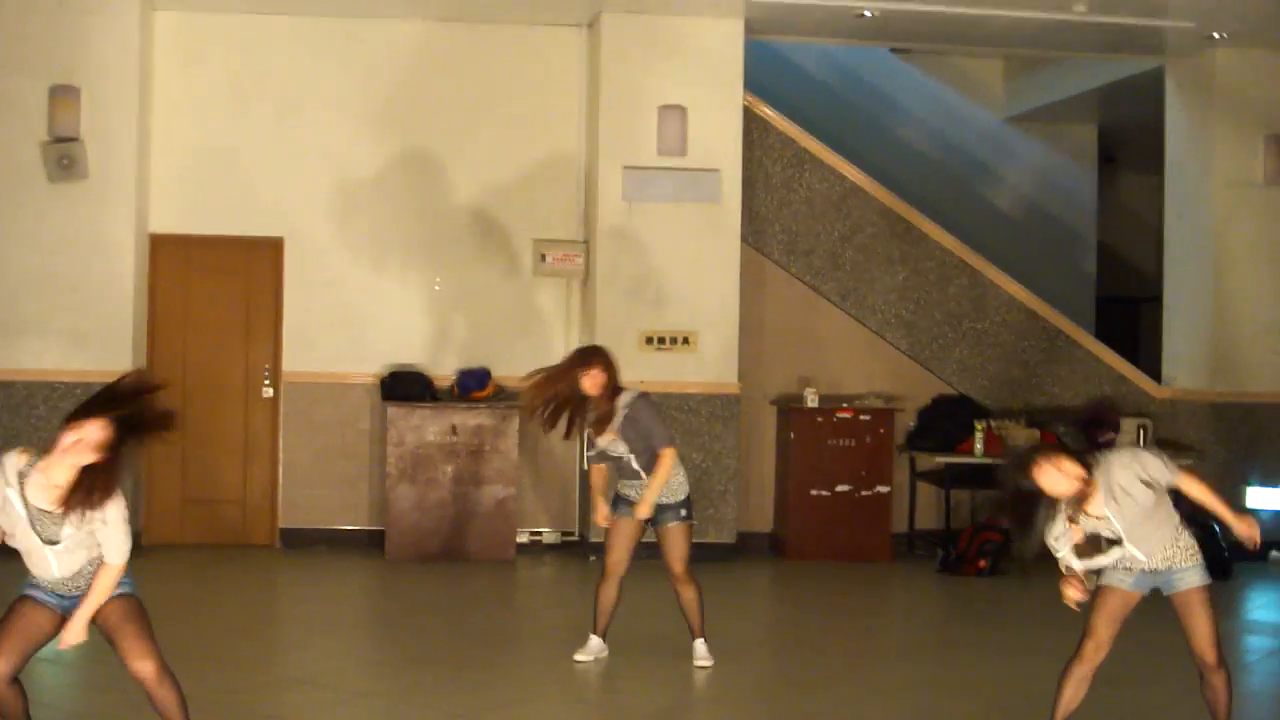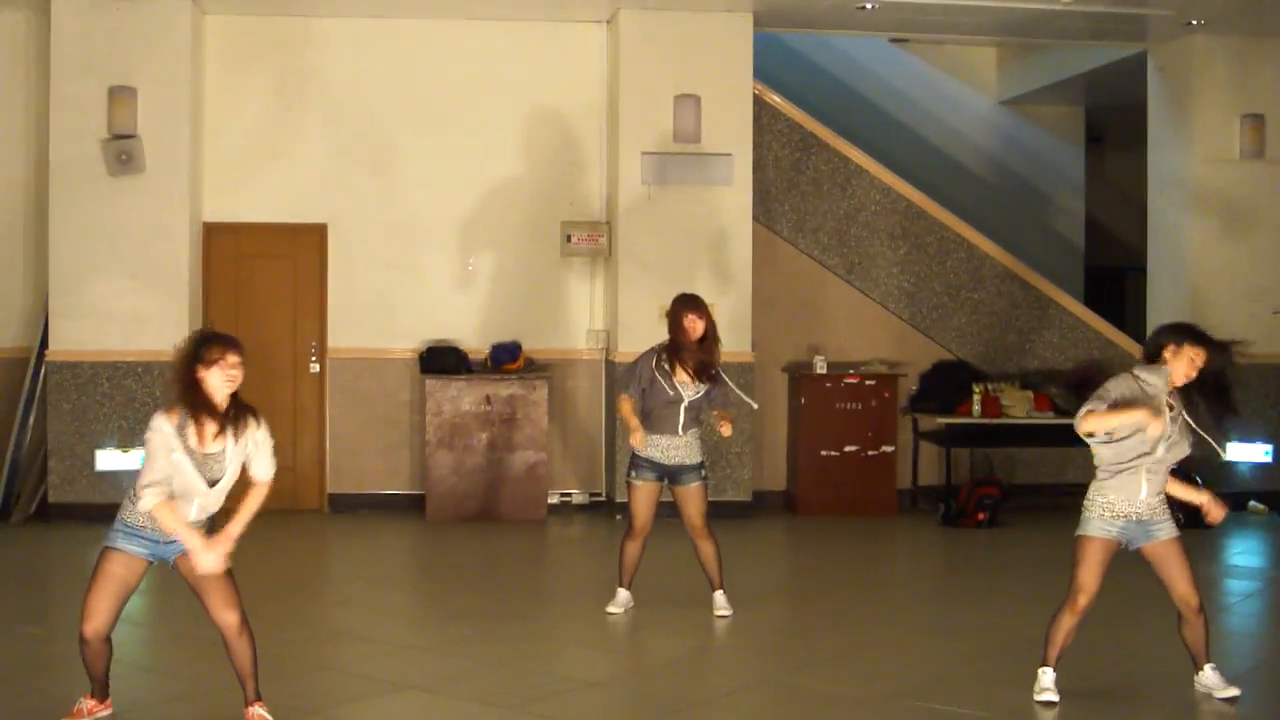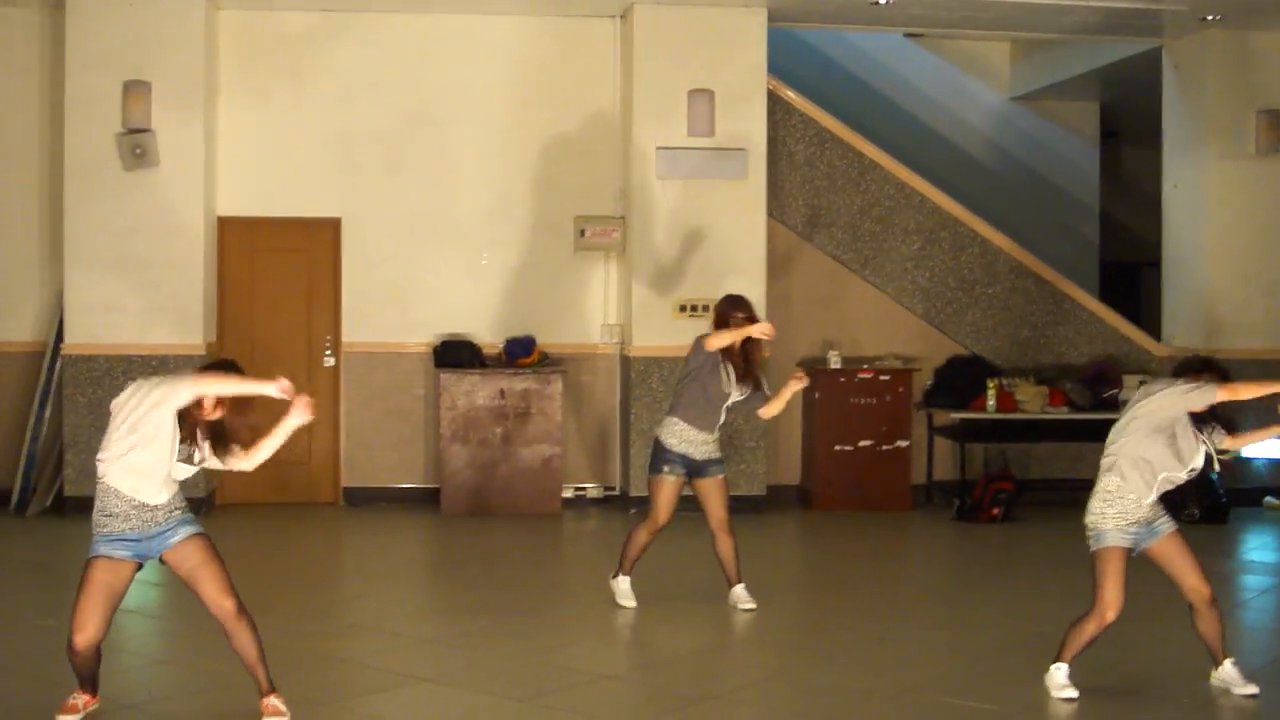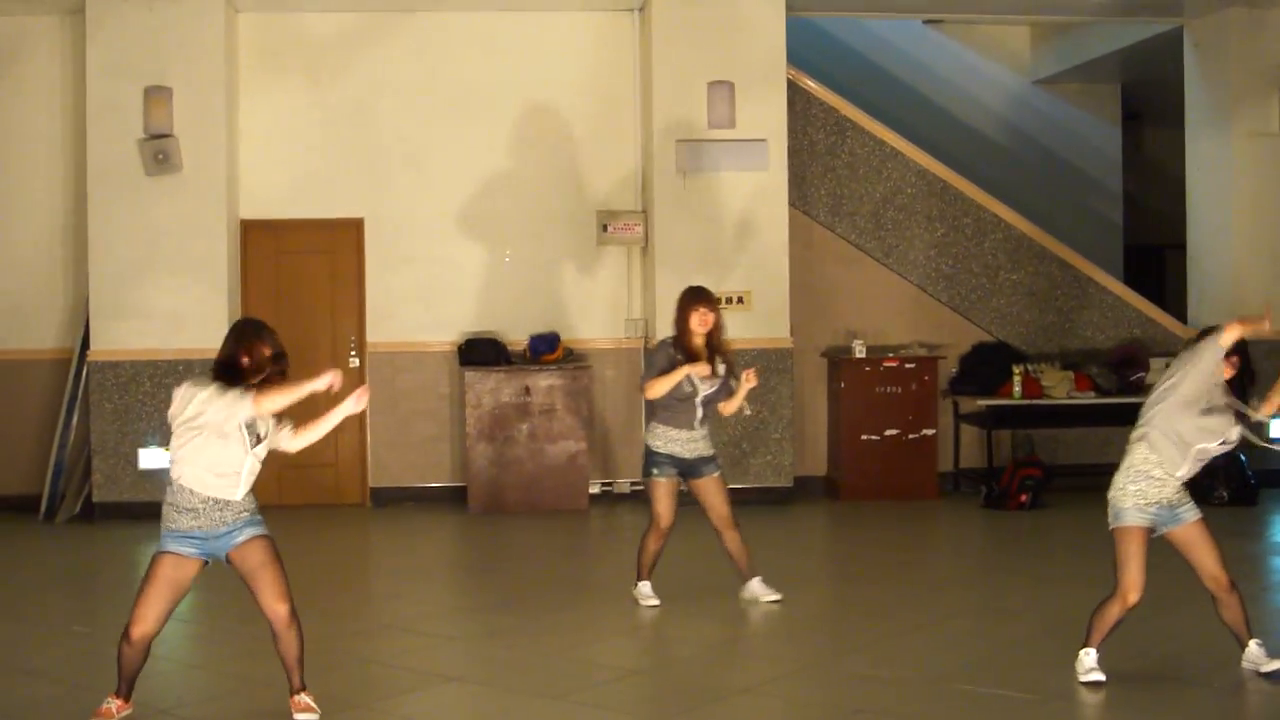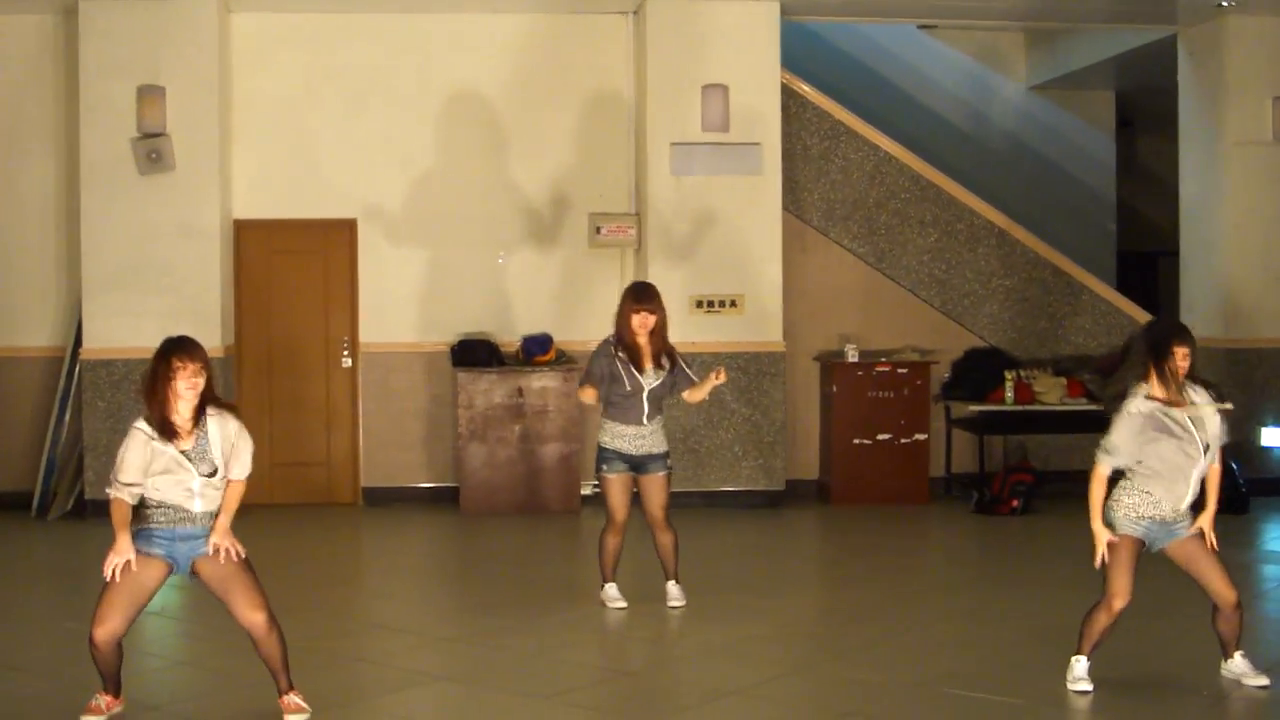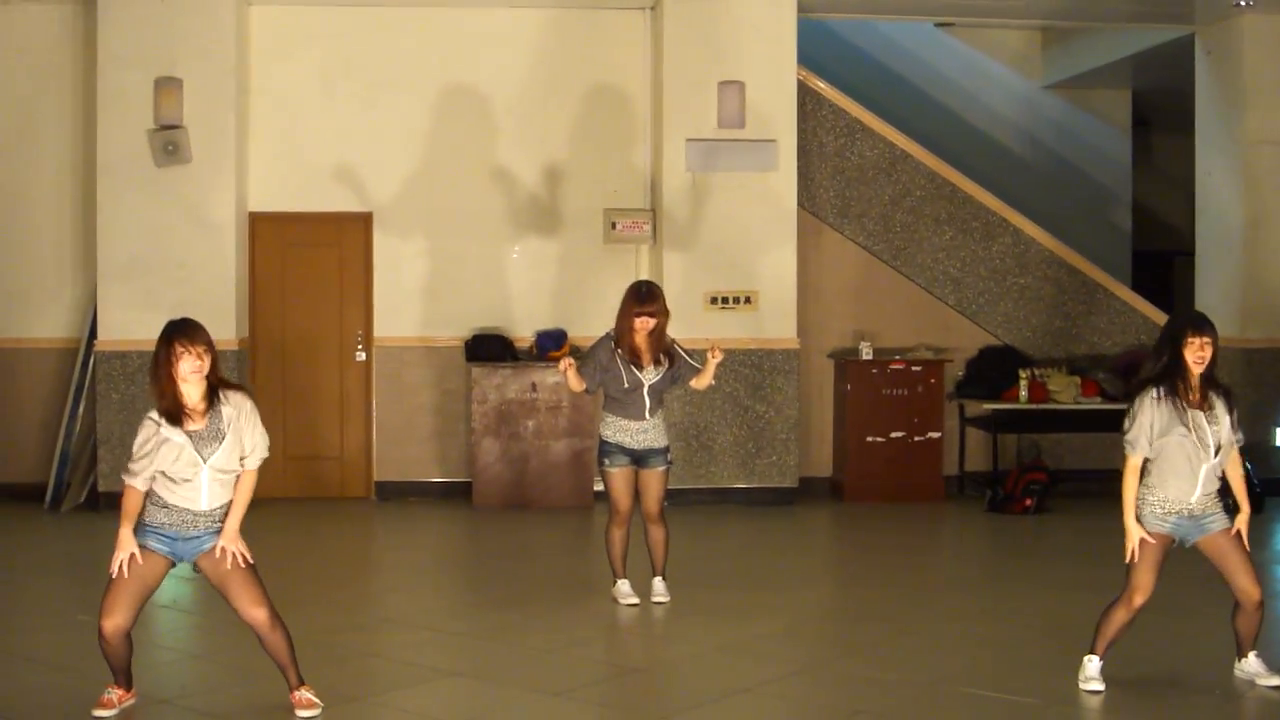
dt=0.5s
person 1, frame 1
left shoulder: (103, 499)
left elbow: (115, 563)
left wrist: (82, 618)
left hip: (100, 585)
right hip: (46, 588)
left knee: (146, 665)
person 1, frame 2
left shoulder: (247, 424)
right shoulder: (166, 427)
left elbow: (263, 479)
right elbow: (153, 498)
left wrist: (230, 533)
right wrist: (197, 547)
left hip: (194, 527)
right hip: (139, 527)
left knee: (231, 617)
right knee: (92, 629)
person 1, frame 3
left shoulder: (199, 432)
right shoulder: (151, 399)
left elbow: (244, 459)
right elbow: (199, 382)
left wrist: (290, 422)
right wrist: (266, 386)
left hip: (171, 519)
right hip: (115, 527)
left knee: (229, 608)
right knee: (83, 639)
person 1, frame 4
left shoulder: (252, 410)
right shoulder: (196, 394)
left elbow: (293, 441)
right elbow: (252, 404)
left wrist: (345, 408)
right wrist: (314, 383)
left hip: (242, 521)
right hip: (188, 526)
left knee: (281, 610)
right knee: (140, 630)
person 1, frame 5
left shoulder: (224, 424)
right shoulder: (143, 435)
left elbow: (238, 474)
right elbow: (121, 492)
left wrist: (223, 524)
right wrist: (121, 537)
left hip: (206, 536)
right hip: (155, 534)
left knee: (259, 619)
right knee: (103, 633)
person 1, frame 6
left shoulder: (237, 404)
right shoulder: (157, 423)
left elbow: (250, 466)
right elbow: (137, 481)
left wrist: (232, 526)
right wrist: (125, 531)
left hip: (214, 530)
right hip: (157, 531)
left knee: (260, 614)
right knee: (111, 624)
left ankle: (297, 687)
right ankle: (123, 688)
person 2, frame 1
left shoulder: (1123, 465)
right shoulder: (1063, 524)
left elbow: (1185, 480)
right elbow: (1073, 569)
left wrist: (1233, 518)
right wrist: (1070, 584)
left hip: (1179, 558)
right hip: (1127, 568)
left knee: (1209, 658)
right knee: (1091, 649)
person 2, frame 2
left shoulder: (1179, 415)
right shoulder: (1129, 386)
right elbow: (1084, 424)
left wrist: (1201, 498)
right wrist: (1141, 413)
left hip: (1152, 516)
right hip: (1106, 510)
left knee: (1190, 601)
right knee: (1080, 599)
left ankle: (1205, 672)
right ankle: (1046, 674)
person 2, frame 3
left shoulder: (1189, 427)
right shoulder: (1162, 395)
left elbow: (1230, 441)
right elbow: (1229, 392)
left hip: (1149, 513)
right hip: (1112, 514)
left knee: (1202, 593)
right knee: (1107, 611)
left ankle: (1223, 669)
right ankle: (1058, 670)
person 2, frame 4
left shoulder: (1221, 406)
right shoulder: (1189, 371)
right elbow: (1231, 332)
left hip: (1174, 497)
right hip: (1133, 494)
left knee: (1221, 581)
right knee: (1129, 593)
right ankle: (1087, 656)
person 2, frame 5
left shoulder: (1198, 398)
right shoulder: (1135, 414)
left elbow: (1211, 455)
right elbow: (1101, 470)
left wrist: (1209, 510)
right wrist: (1097, 524)
left hip: (1176, 516)
right hip: (1133, 510)
left knee: (1229, 597)
right knee: (1116, 600)
left ankle: (1232, 660)
right ankle: (1079, 664)
person 2, frame 6
left shoulder: (1218, 398)
right shoulder: (1155, 400)
left elbow: (1231, 456)
right elbow: (1134, 461)
left wrist: (1245, 510)
right wrist: (1129, 520)
left hip: (1208, 510)
right hip: (1159, 510)
right knee: (1136, 596)
left ankle: (1247, 660)
right ankle: (1092, 662)
person 3, frame 1
left shoulder: (636, 405)
right shoulder: (588, 419)
left elbow: (668, 453)
right elbow: (598, 465)
left wrist: (651, 498)
right wrist: (599, 499)
left hip: (669, 494)
right hip: (629, 496)
left knee: (679, 572)
right knee: (612, 570)
left ankle: (700, 643)
right ankle: (597, 640)
person 3, frame 2
left shoulder: (710, 366)
right shoulder: (654, 359)
left elbow: (718, 409)
right elbow: (624, 396)
left wrist: (724, 423)
right wrist: (634, 426)
left hip: (689, 457)
right hip: (648, 455)
left knee: (699, 529)
right knee: (638, 528)
left ankle: (719, 594)
right ankle: (623, 593)
person 3, frame 3
left shoulder: (747, 368)
right shoulder: (708, 354)
left elbow: (766, 410)
right elbow: (709, 341)
left wrist: (790, 388)
right wrist: (746, 331)
left hip: (708, 451)
right hip: (674, 446)
left knee: (721, 524)
right knee: (656, 520)
left ankle: (737, 588)
right ankle: (621, 577)
person 3, frame 4
left shoulder: (719, 358)
right shoulder: (665, 351)
left elbow: (725, 408)
right elbow: (649, 391)
left wrist: (743, 389)
right wrist: (685, 370)
left hip: (700, 449)
right hip: (663, 448)
left knee: (725, 520)
right knee: (662, 524)
left ankle: (752, 582)
right ankle: (642, 584)
person 3, frame 5
left shoulder: (666, 354)
right shoulder: (609, 350)
left elbow: (691, 394)
right elbow: (587, 391)
left wrist: (710, 383)
right wrist: (587, 393)
left hip: (653, 445)
right hip: (615, 445)
left knee: (659, 519)
right knee: (617, 521)
left ankle: (673, 583)
right ankle: (608, 585)
person 3, frame 6
left shoulder: (667, 349)
right shoulder: (608, 347)
left elbow: (700, 382)
right elbow: (580, 385)
left wrist: (711, 363)
right wrist: (569, 370)
left hip: (654, 440)
right hip: (616, 440)
left knee: (654, 513)
right knee: (621, 513)
left ankle: (659, 580)
right ankle: (620, 582)
